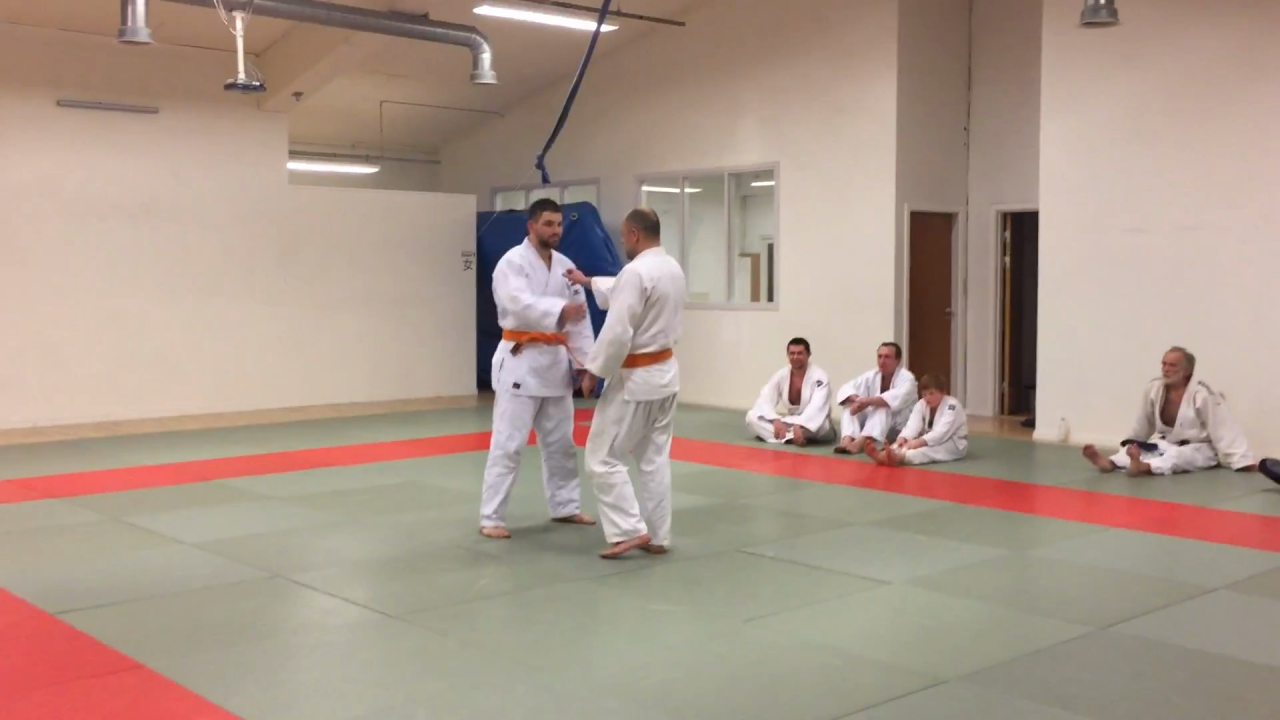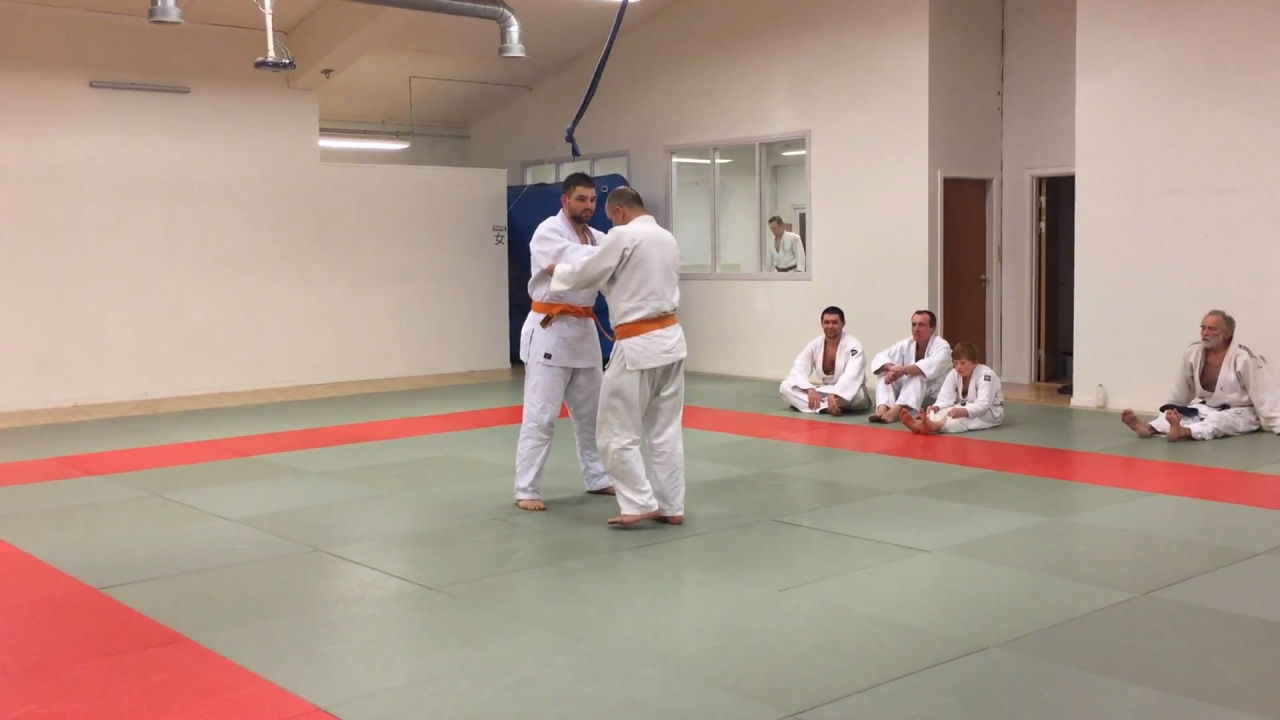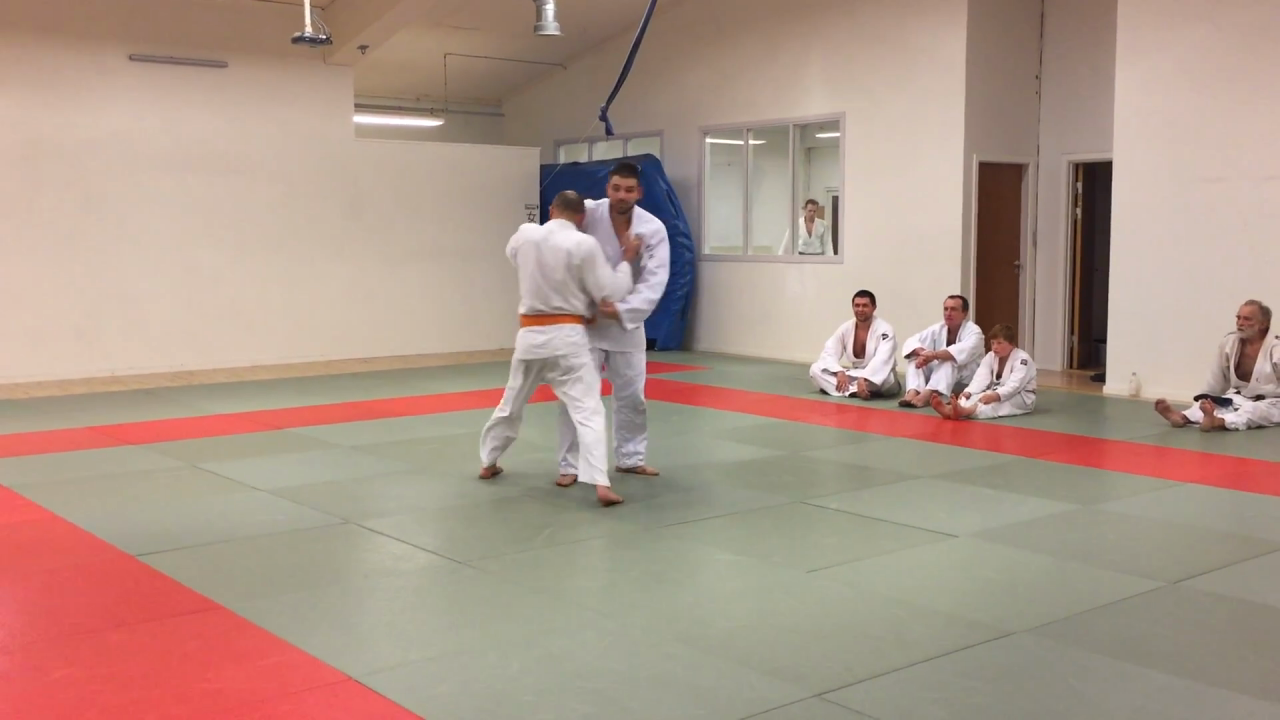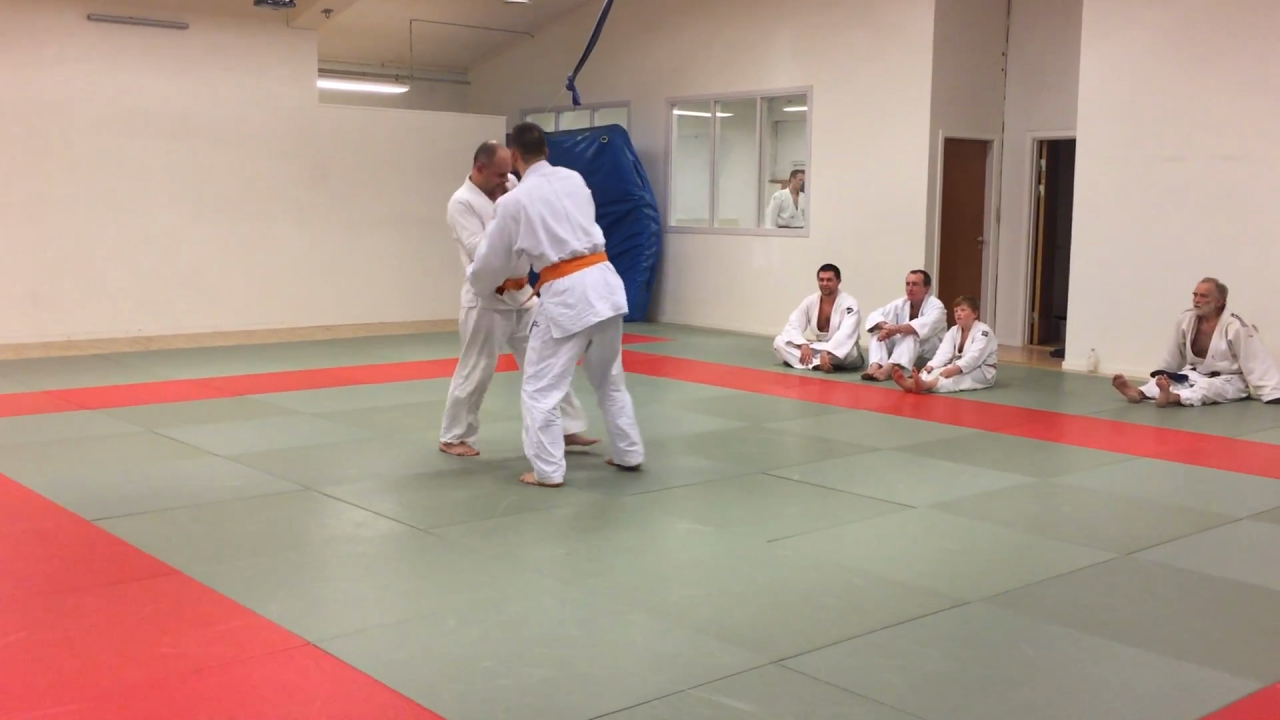
dt=1s
person 1, frame 1
left shoulder: (565, 266)
right shoulder: (513, 261)
left elbow: (580, 318)
right elbow: (520, 302)
left wrist: (584, 361)
right wrist: (560, 311)
left hip: (556, 363)
right hip: (521, 360)
left knee: (560, 441)
right knee: (508, 443)
left ankle: (565, 507)
right ankle: (491, 517)
person 1, frame 2
left shoulder: (596, 238)
right shoulder: (548, 231)
right elbow: (567, 256)
left hip: (584, 331)
right hip: (550, 331)
left knee: (591, 412)
right knee: (540, 415)
left ankle: (599, 479)
right ankle: (526, 490)
person 1, frame 3
left shoulder: (654, 229)
right shoulder: (588, 213)
left elbow: (654, 282)
left wrist: (620, 310)
left hip: (625, 319)
left knee: (631, 395)
left ankle: (630, 458)
right ankle: (569, 464)
person 1, frame 4
left shoulder: (513, 202)
right shoulder: (574, 179)
left elbow: (492, 262)
left wrist: (476, 277)
left hip: (566, 294)
right hip: (604, 282)
left knee: (541, 386)
right knee: (609, 379)
left ankle: (548, 471)
right ankle: (628, 453)
person 2, frame 1
left shoulder: (636, 271)
right shoulder: (673, 269)
left elbow: (617, 331)
left wrist: (594, 372)
right wrist: (591, 283)
left hip: (635, 376)
right hip: (665, 372)
left knee: (603, 456)
right knee: (655, 458)
left ankle: (631, 529)
right ankle: (656, 536)
person 2, frame 2
left shoulder: (623, 236)
right shoulder: (667, 238)
left elbow: (587, 275)
left wrist: (559, 271)
left hip: (639, 344)
right hip: (670, 337)
left knee: (616, 432)
right knee: (666, 430)
left ankle: (640, 504)
right ankle: (671, 506)
person 2, frame 3
left shoulder: (525, 234)
right shoulder: (584, 244)
right elbow: (612, 293)
right wrist: (627, 259)
left hip: (531, 335)
right hip: (568, 336)
left knee: (512, 404)
right knee: (588, 410)
left ankle: (488, 462)
right ankle: (601, 483)
person 2, frame 4
left shoulder: (511, 184)
right shoulder: (461, 202)
right elbow: (482, 251)
left hip: (520, 293)
right hip: (487, 299)
right knee: (475, 371)
left ankle: (568, 429)
right ankle: (452, 438)
